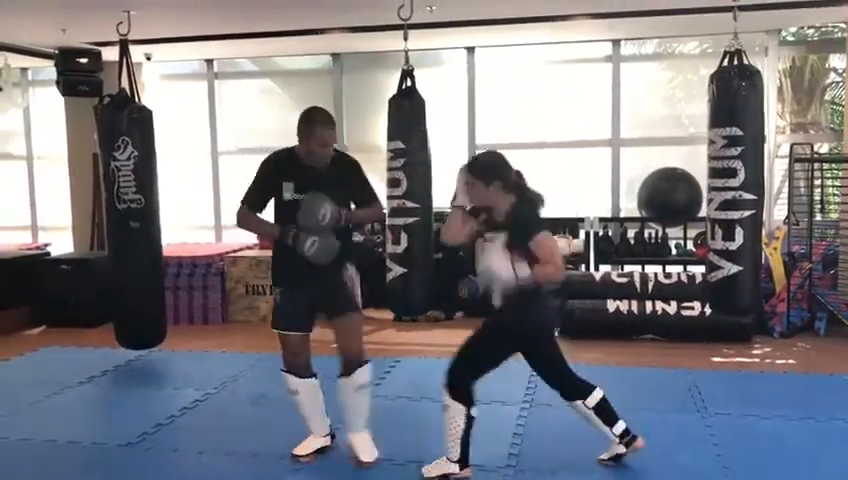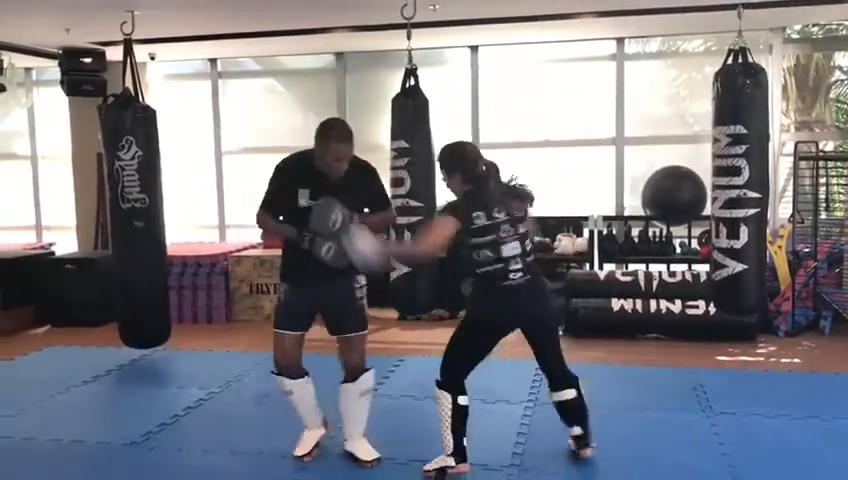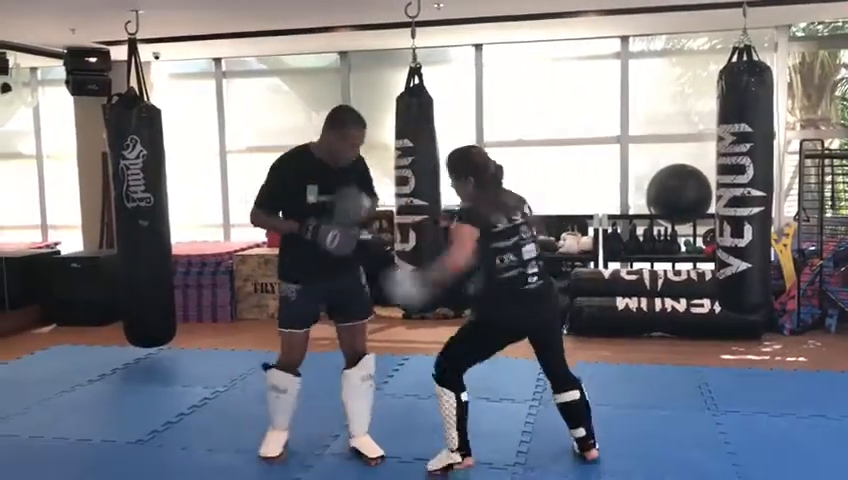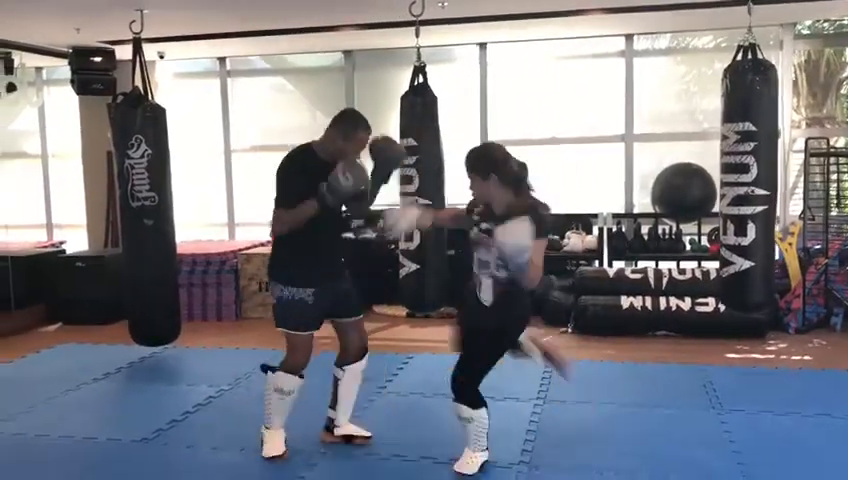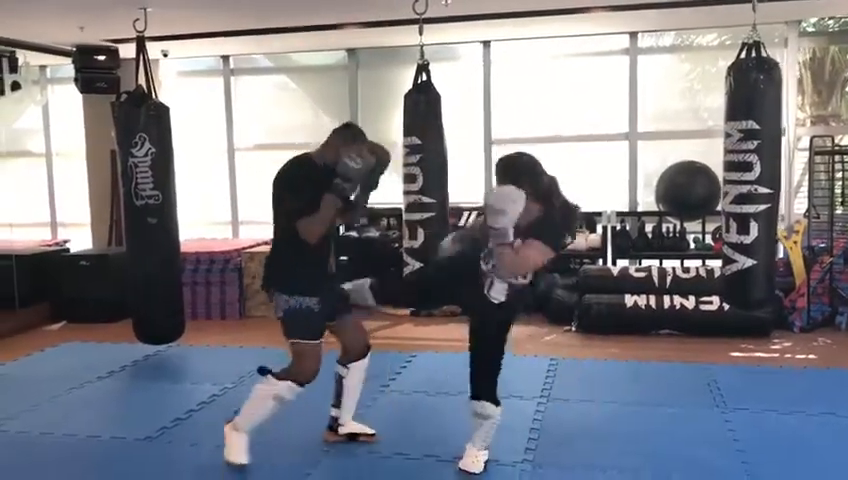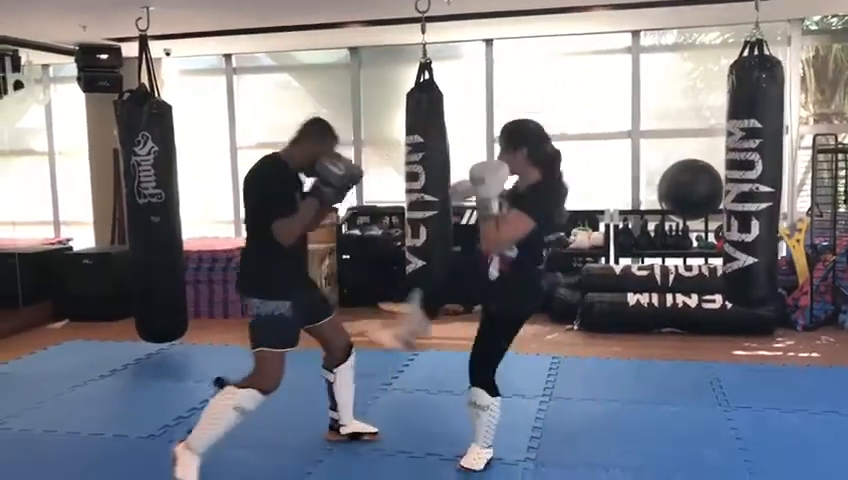
dt=0.2s
person 1, frame 1
left shoulder: (347, 166)
right shoulder: (276, 166)
left elbow: (376, 211)
right elbow: (244, 216)
left wrist: (345, 217)
right wrist: (284, 234)
left hip: (336, 268)
right hip: (291, 275)
left knee: (353, 351)
right knee: (296, 361)
left ankle: (358, 432)
right ankle: (320, 432)
person 1, frame 2
left shoulder: (363, 173)
right shoulder: (291, 169)
left elbow: (390, 217)
right elbow: (264, 217)
left wrist: (356, 219)
right wrist: (301, 237)
left hip: (343, 278)
right hip: (298, 278)
left knee: (355, 362)
right knee: (286, 359)
left ankle: (355, 438)
right ankle: (315, 426)
person 1, frame 3
left shoulder: (355, 165)
right shoulder: (290, 165)
left elbow: (368, 202)
right elbow: (258, 216)
left wrist: (363, 211)
right wrist: (306, 230)
left hip: (345, 269)
right hip: (301, 275)
left knee: (357, 350)
right knee: (291, 357)
left ankle: (359, 434)
right ankle: (277, 430)
person 1, frame 4
left shoulder: (338, 164)
right shoulder: (297, 165)
left elbow: (357, 205)
right elbow: (281, 224)
right wrist: (324, 194)
left hip: (330, 269)
right hip: (296, 275)
left knee: (355, 343)
right knee: (298, 357)
left ankle: (336, 424)
right ankle: (272, 428)
person 1, frame 5
left shoulder: (325, 174)
right shoulder: (298, 174)
left elbow: (351, 213)
right elbow: (310, 233)
left wrist: (368, 184)
right wrist: (340, 190)
left hip: (318, 277)
right hip: (293, 284)
left knee: (359, 344)
right knee: (305, 368)
left ankle: (340, 423)
right ankle: (236, 429)
person 1, frame 6
left shoulder: (289, 175)
right shoulder: (267, 175)
left elbow: (306, 221)
right elbow: (285, 235)
left wrist: (332, 193)
right wrist: (319, 194)
left hip: (295, 280)
right hip: (267, 290)
left knee: (341, 345)
right knee: (266, 379)
left ankle: (342, 422)
right ankle: (189, 450)
person 2, frame 1
left shoulder: (525, 218)
right shoulder: (486, 213)
left elbow: (556, 268)
right elbow: (450, 236)
left wrist: (516, 273)
right wrist: (462, 201)
left hip: (518, 316)
right hip: (533, 315)
left knee: (458, 379)
right knee: (563, 378)
right ankle: (625, 437)
person 2, frame 2
left shoulder: (459, 210)
right shoulder: (510, 195)
left elbow: (425, 247)
left wrist: (386, 250)
left hip: (493, 307)
right hip: (534, 298)
left knee: (451, 376)
right knee: (556, 369)
left ankle: (456, 458)
right ankle: (582, 441)
person 2, frame 3
left shoulder: (474, 214)
right shoulder: (515, 202)
left elbow: (455, 261)
left wrist: (419, 280)
left hip: (505, 312)
right hip: (543, 303)
left knee: (447, 370)
right knee: (560, 373)
left ankle: (459, 452)
right ankle: (587, 444)
person 2, frame 4
left shoulder: (531, 217)
right shoulder: (483, 206)
left elbow: (531, 280)
right elbow: (452, 217)
left wrist: (521, 258)
right wrist: (418, 217)
left hip: (503, 314)
right hip: (479, 301)
left knee: (463, 382)
right knee: (467, 344)
left ankle: (477, 450)
right ankle: (524, 343)
person 2, frame 5
left shoulder: (554, 229)
right shoulder: (505, 211)
left elbow: (511, 271)
left wrist: (502, 231)
left hip: (496, 306)
right hip: (461, 282)
left knee: (483, 384)
right knee: (409, 288)
left ankle: (479, 447)
person 2, frame 6
left shoulder: (541, 197)
right shoulder: (528, 188)
left elbow: (493, 242)
left wrist: (487, 199)
right wrist: (489, 196)
left hip: (514, 295)
right hip: (499, 280)
left knee: (482, 368)
left ankle: (482, 446)
right ankle: (408, 332)
